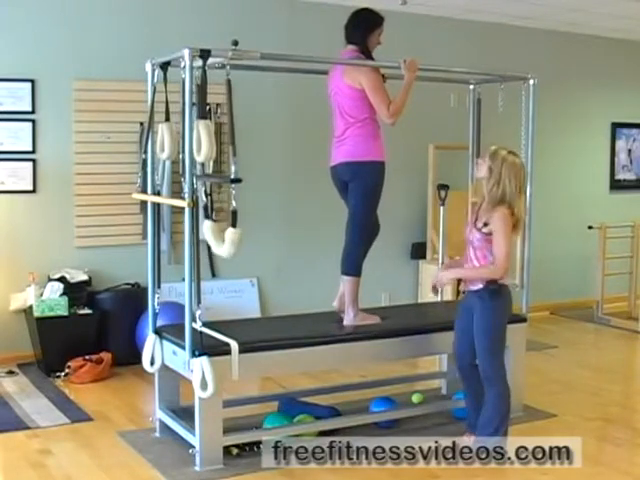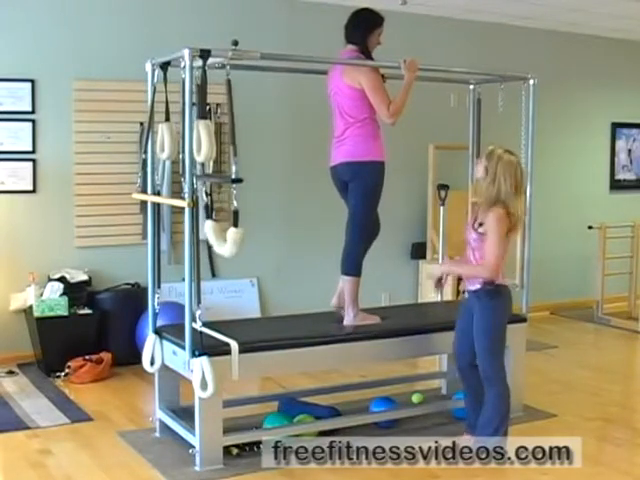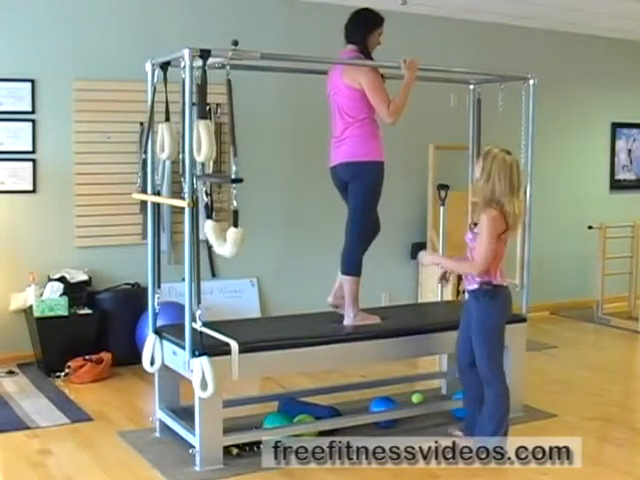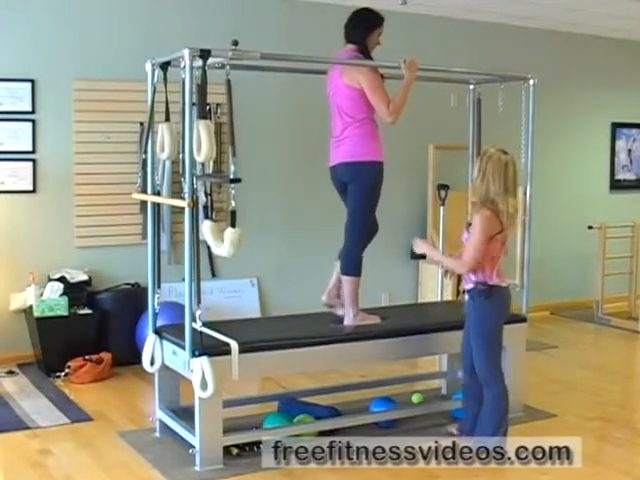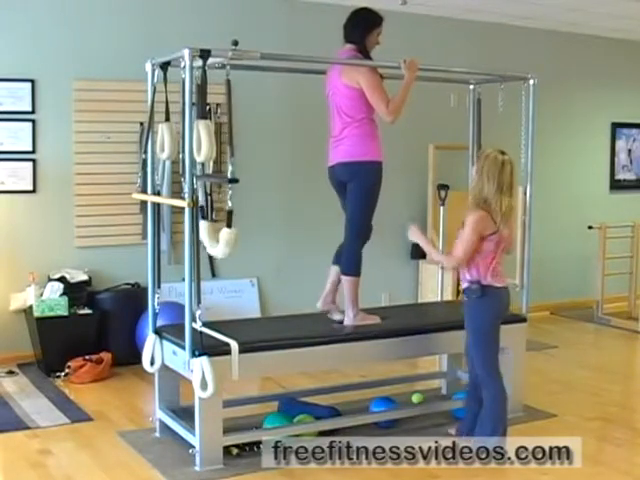
dt=0.1s
person 1, frame 1
left shoulder: (336, 68)
right shoulder: (363, 68)
right elbow: (389, 115)
left wrist: (377, 81)
right wrist: (408, 79)
left hip: (340, 162)
right hip: (364, 160)
left knee: (365, 228)
right knee: (359, 233)
left ankle: (343, 298)
right ankle: (352, 312)
person 1, frame 2
left shoulder: (336, 68)
right shoulder: (363, 68)
right elbow: (389, 115)
left wrist: (377, 81)
right wrist: (408, 79)
left hip: (340, 162)
right hip: (363, 160)
left knee: (367, 227)
right knee: (358, 232)
left ankle: (342, 295)
right ankle: (352, 312)
person 1, frame 3
left shoulder: (335, 68)
right shoulder: (362, 67)
right elbow: (390, 114)
left wrist: (377, 81)
right wrist: (409, 79)
left hip: (339, 162)
right hip: (363, 161)
left knee: (367, 227)
right knee: (358, 233)
left ankle: (339, 292)
right ankle: (352, 311)
person 1, frame 4
left shoulder: (335, 68)
right shoulder: (362, 67)
right elbow: (389, 114)
right wrist: (409, 79)
left hip: (339, 161)
right hip: (362, 160)
left knee: (365, 227)
right knee: (357, 232)
left ankle: (334, 291)
right ankle: (352, 311)
person 1, frame 5
left shoulder: (335, 68)
right shoulder: (361, 67)
right elbow: (389, 113)
right wrist: (408, 79)
left hip: (338, 162)
right hip: (362, 161)
left knee: (358, 231)
right knee: (357, 234)
left ankle: (328, 297)
right ankle: (352, 312)
person 2, frame 1
left shoulder: (501, 214)
right shoulder: (481, 207)
left elbow: (499, 268)
left wrist: (454, 273)
right wrist: (450, 267)
left hip: (490, 298)
right hip: (472, 296)
left knee: (490, 369)
right knee: (464, 361)
left ankle: (492, 438)
right ankle: (478, 426)
person 2, frame 2
left shoulder: (497, 214)
right shoulder: (482, 207)
left elbow: (490, 268)
left wrist: (448, 268)
right wrist: (450, 265)
left hip: (490, 298)
right hip: (474, 296)
left knee: (490, 370)
right knee: (464, 360)
left ankle: (491, 438)
right ankle: (478, 426)
person 2, frame 3
left shoulder: (491, 215)
right shoulder: (493, 210)
left elbow: (477, 267)
left wrist: (438, 260)
right wrist: (452, 264)
left hip: (489, 298)
right hip: (478, 296)
left knee: (489, 370)
right knee: (466, 363)
left ankle: (490, 439)
right ankle: (475, 427)
person 2, frame 4
left shoulder: (485, 215)
right shoulder: (499, 211)
left elbow: (467, 265)
left wrist: (431, 252)
right wrist: (447, 259)
left hip: (486, 298)
right hip: (480, 295)
left knee: (488, 371)
right knee: (472, 365)
left ankle: (491, 440)
right ankle: (472, 427)
person 2, frame 5
left shoulder: (478, 216)
right shoulder: (502, 212)
left elbow: (451, 262)
left wrist: (420, 238)
right wrist: (479, 248)
left hip: (483, 297)
right hip: (493, 293)
left knee: (487, 371)
right knee: (477, 365)
left ankle: (491, 441)
right ankle: (471, 427)
